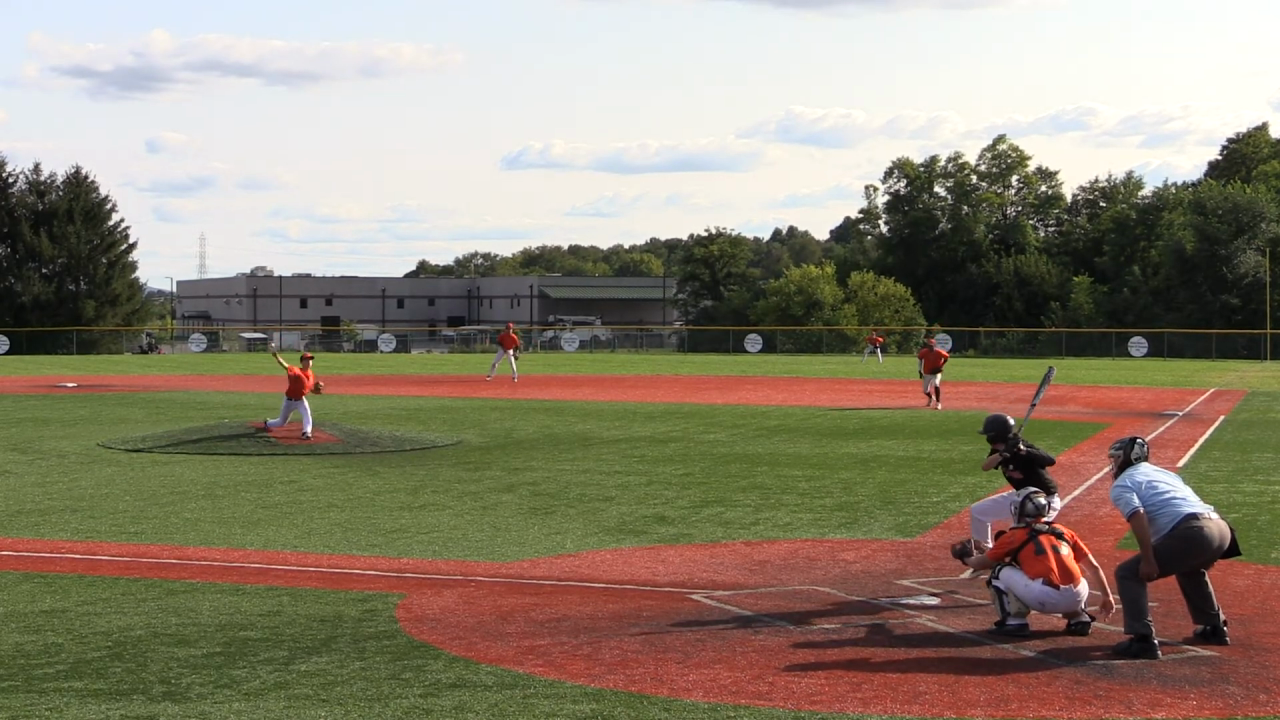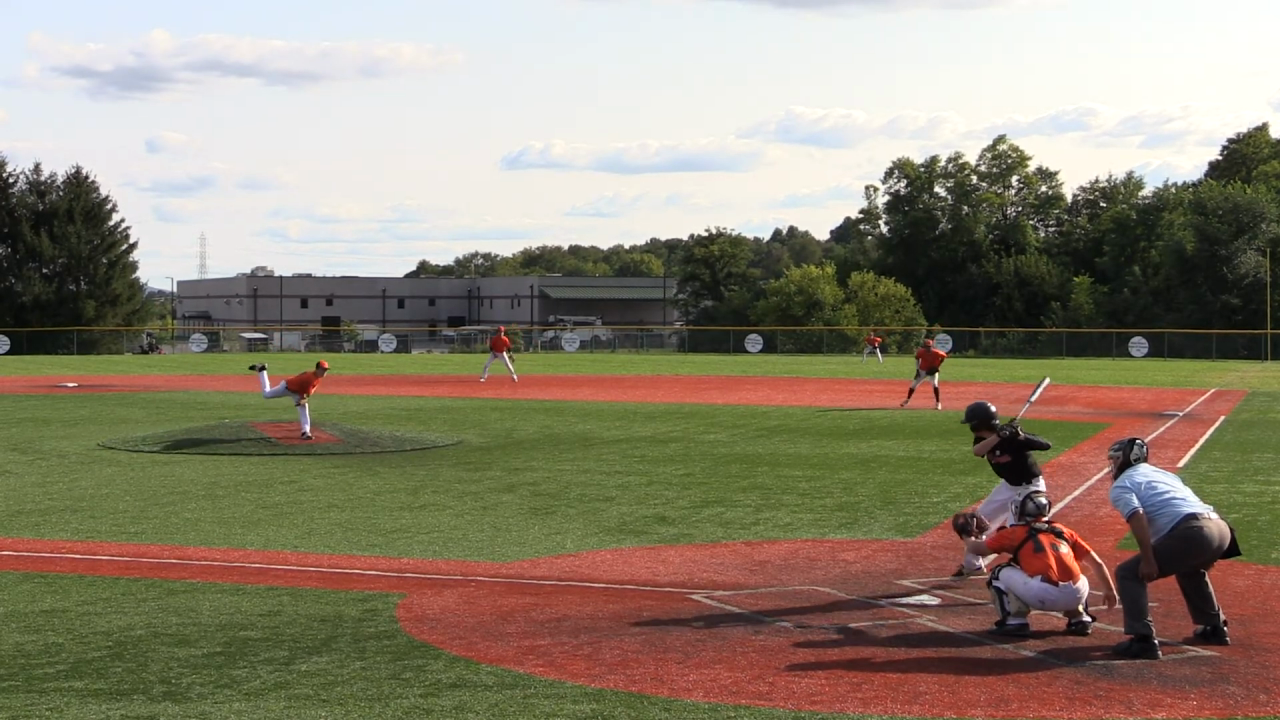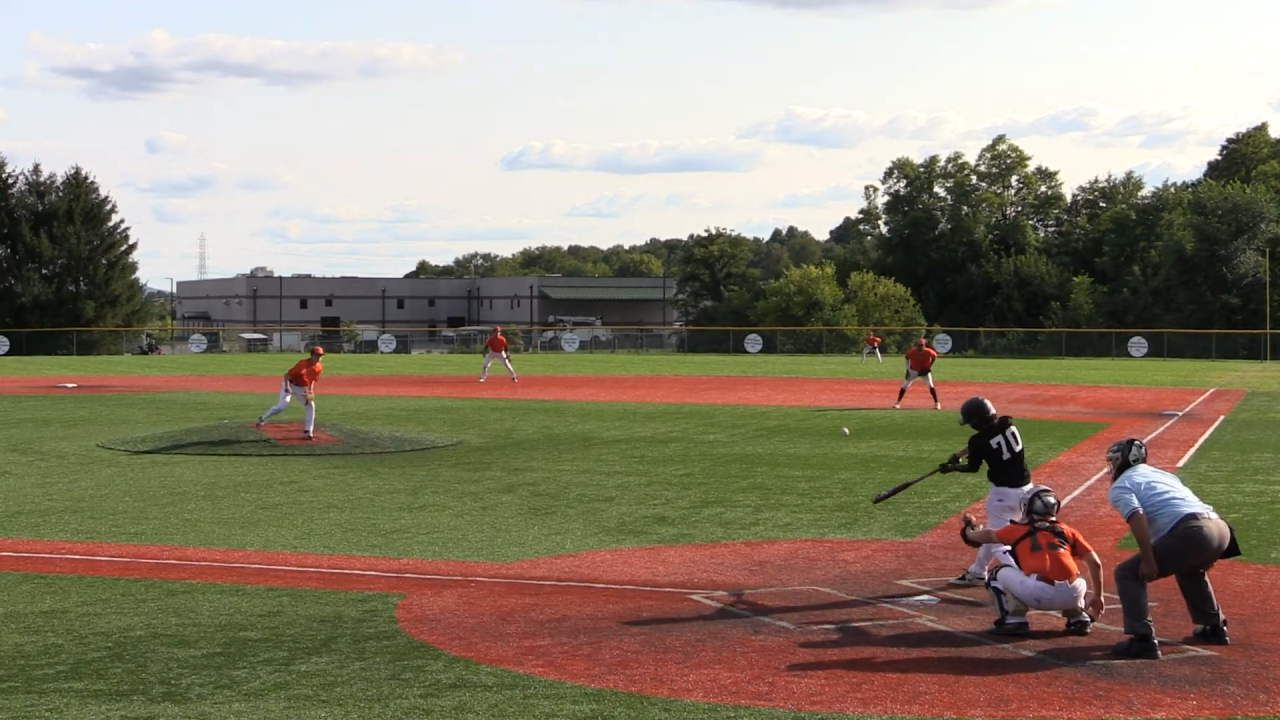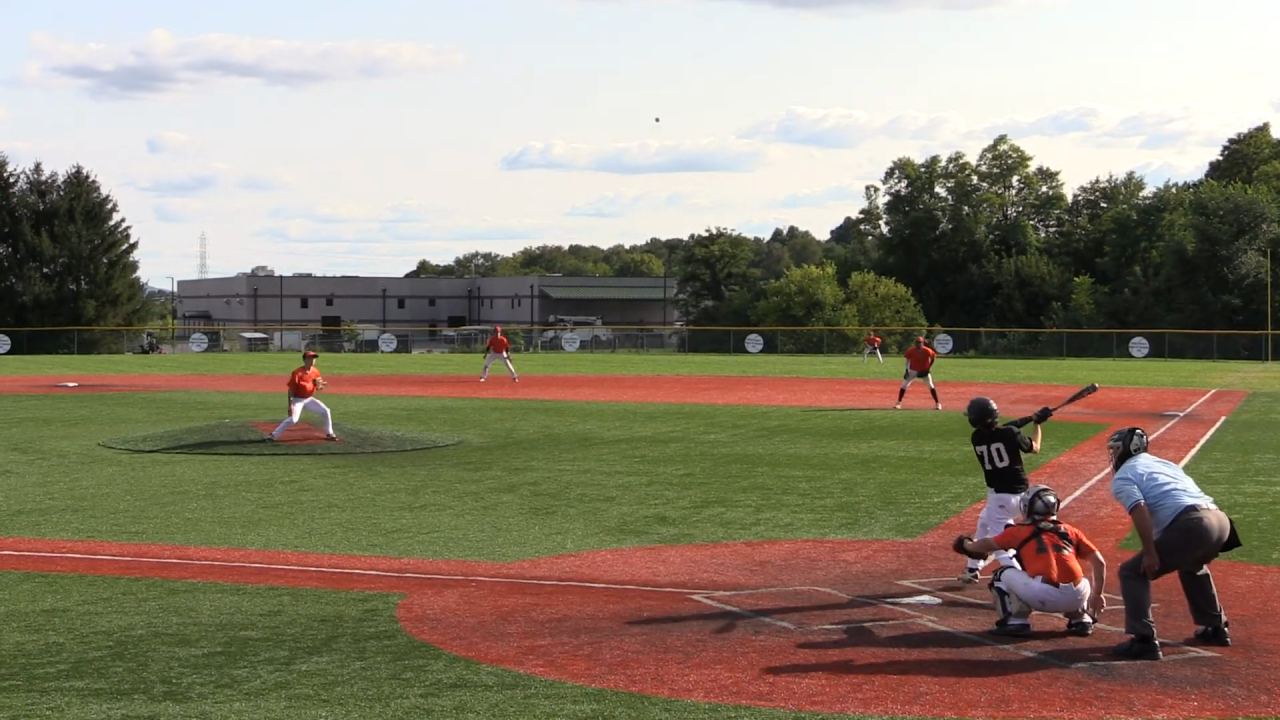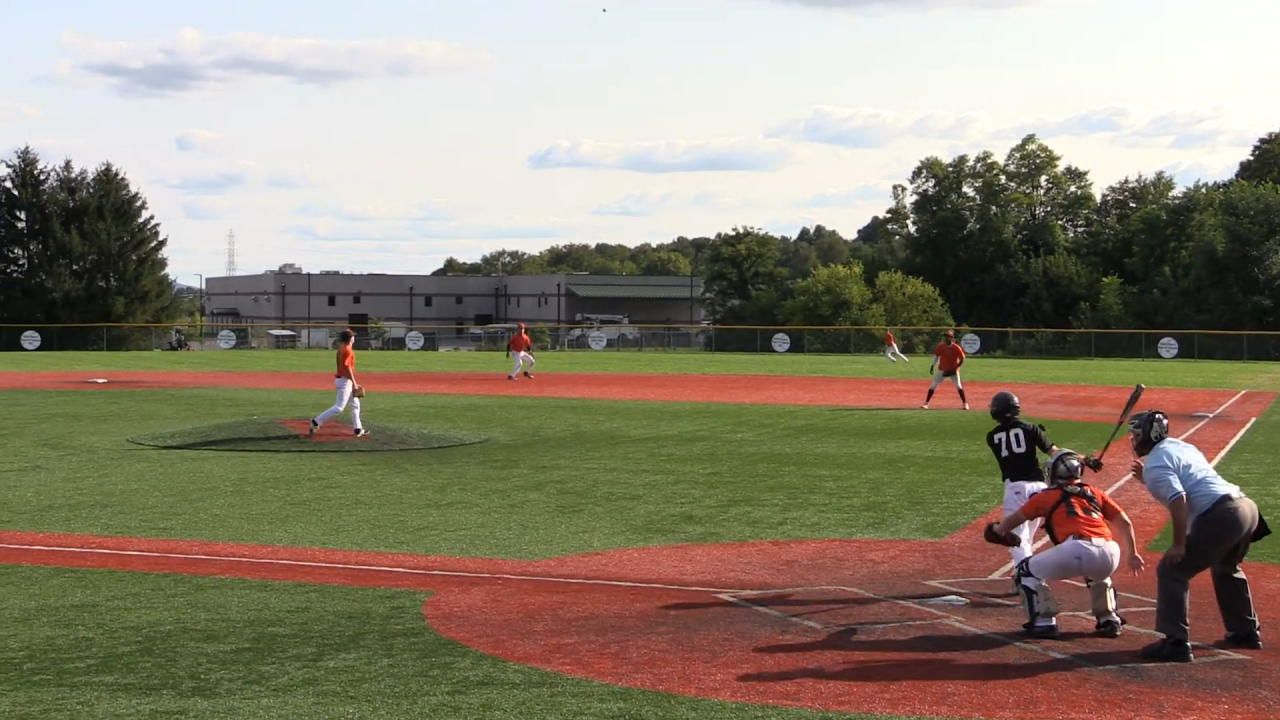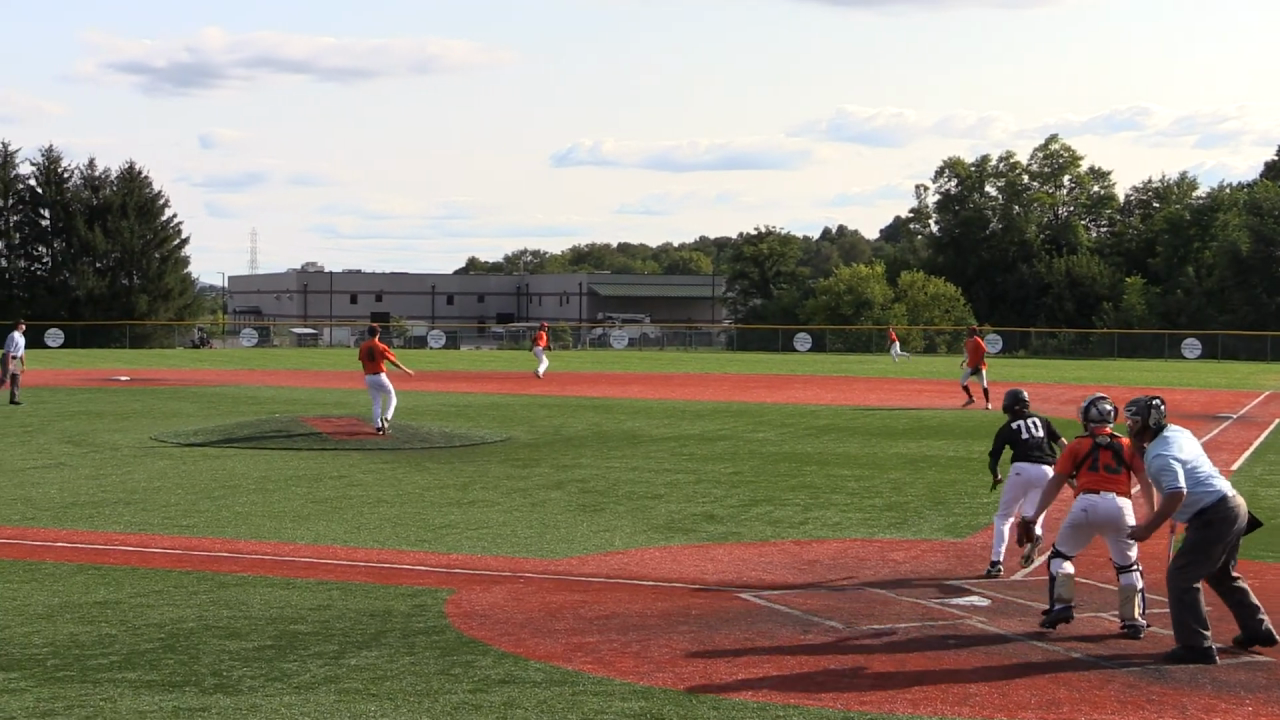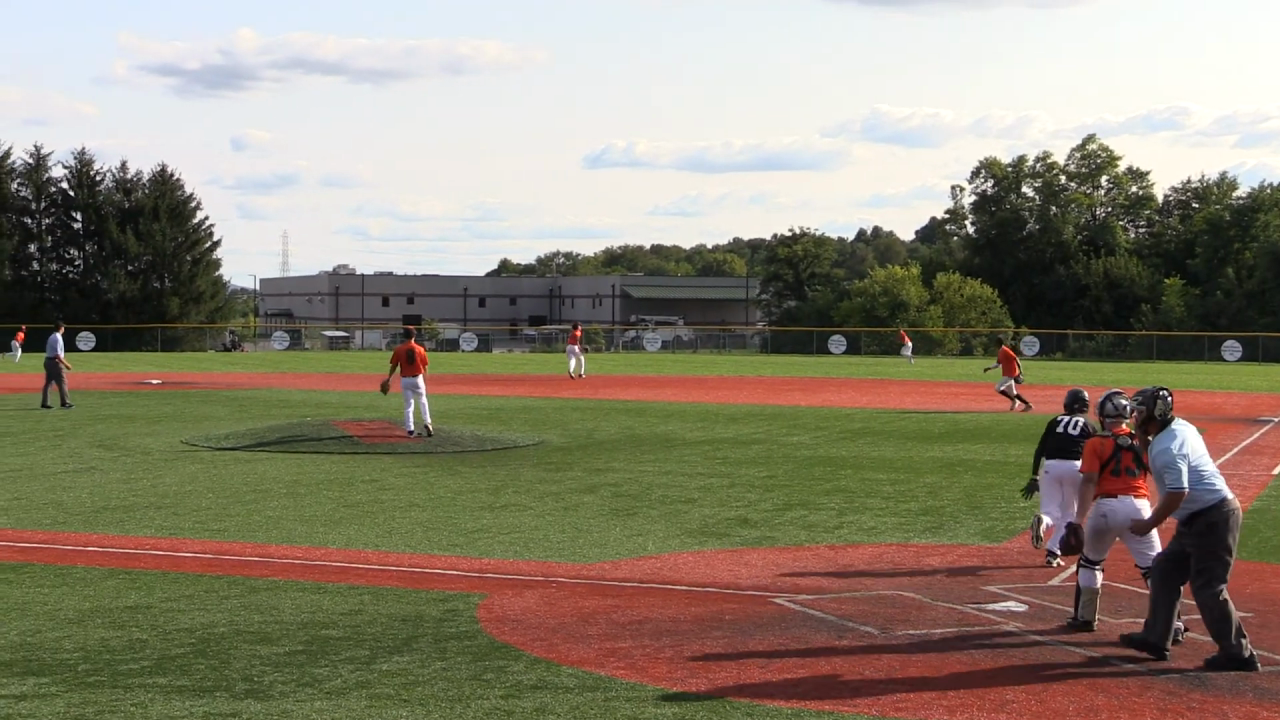
dt=0.3s
person 1, frame 1
left shoulder: (1121, 485)
right shoulder: (1166, 473)
left elbow: (1138, 516)
left wrist: (1148, 560)
right wrist: (1206, 554)
left hip: (1193, 533)
right hip: (1221, 528)
left knee: (1127, 573)
right knee: (1190, 569)
left ankle: (1143, 640)
right ankle: (1215, 628)
person 1, frame 2
left shoulder: (1121, 486)
right shoulder: (1165, 474)
left elbow: (1137, 517)
left wrist: (1148, 560)
right wrist: (1205, 554)
left hip: (1192, 533)
right hip: (1220, 528)
left knee: (1128, 573)
right knee: (1190, 568)
left ankle: (1144, 640)
right ankle: (1215, 628)
person 1, frame 3
left shoulder: (1120, 487)
right shoulder: (1164, 475)
left elbow: (1137, 517)
left wrist: (1148, 560)
right wrist: (1205, 554)
left hip: (1192, 533)
right hip: (1221, 528)
left knee: (1127, 573)
right knee: (1189, 569)
left ankle: (1143, 640)
right ankle: (1214, 627)
person 1, frame 4
left shoulder: (1121, 478)
right shoulder: (1166, 464)
left elbow: (1139, 510)
left wrist: (1150, 553)
left hip: (1191, 526)
right hip: (1220, 520)
left knee: (1132, 573)
right knee: (1192, 566)
left ankle: (1144, 641)
right ankle: (1216, 628)
person 1, frame 5
left shoulder: (1155, 465)
right shoulder: (1181, 446)
left elbow: (1179, 500)
left wrist: (1178, 544)
left hip: (1221, 517)
right hip: (1245, 507)
left knee: (1172, 570)
right knee: (1226, 570)
left ankle: (1176, 643)
right ankle: (1246, 632)
person 1, frame 6
left shoulder: (1159, 454)
right shoulder: (1177, 432)
left elbow: (1176, 494)
left wrist: (1148, 529)
right wrist: (1140, 445)
left hip: (1214, 516)
right hip: (1233, 506)
left knee: (1181, 577)
right knee: (1220, 573)
left ankle: (1198, 646)
right ankle: (1258, 629)
person 1, frame 7
left shoulder: (1167, 446)
right shoulder: (1181, 428)
left elbow: (1177, 492)
right elbow: (1155, 456)
left wrist: (1150, 523)
right wrist: (1142, 436)
left hip: (1212, 517)
right hip: (1199, 518)
left knee: (1208, 587)
right knee: (1165, 571)
left ankle: (1237, 654)
right ankle: (1155, 638)
person 2, frame 1
left shoulder: (1014, 535)
right shoulder: (1064, 532)
left elbow: (980, 564)
right elbow: (1093, 567)
left wrist: (967, 559)
right wrist: (1107, 596)
left hip: (1044, 598)
right hip: (1077, 596)
left knee: (1000, 572)
left ankle: (1015, 622)
right ankle: (1079, 619)
person 2, frame 2
left shoulder: (1014, 533)
right shoulder: (1064, 531)
left elbow: (977, 549)
right elbow: (1096, 563)
left wrist: (968, 539)
right wrist: (1110, 589)
left hip: (1044, 594)
right hip: (1077, 594)
left knee: (1000, 574)
left ankle: (1015, 622)
right ankle: (1080, 619)
person 2, frame 3
left shoulder: (1018, 530)
right shoulder: (1068, 531)
left elbow: (988, 536)
right elbow: (1095, 563)
left wrist: (969, 531)
right wrist: (1097, 595)
left hip: (1039, 593)
right hip: (1073, 594)
left knee: (998, 574)
left ankle: (1014, 621)
right ankle: (1080, 619)
person 2, frame 4
left shoulder: (1020, 531)
right shoulder: (1071, 531)
left elbow: (987, 544)
right elbow: (1099, 562)
left wrist: (968, 544)
right wrist: (1097, 594)
left hip: (1044, 595)
right hip: (1078, 596)
left knee: (1003, 576)
left ankle: (1016, 622)
right ankle: (1081, 620)
person 2, frame 5
left shoulder: (1047, 496)
right shoulder: (1096, 493)
left elbow: (1016, 518)
right elbow: (1124, 522)
left wrist: (999, 530)
right wrist: (1132, 552)
left hip: (1074, 550)
right hip: (1109, 553)
left knee: (1026, 570)
right knee: (1098, 573)
left ankle: (1044, 623)
right ankle: (1109, 621)
person 2, frame 6
left shoulder: (1076, 445)
right shoulder: (1128, 445)
left elbow: (1056, 483)
right elbow: (1146, 480)
left wrist: (1034, 515)
left hip: (1087, 504)
right hip: (1120, 506)
left knee: (1060, 555)
right knee: (1128, 565)
left ankle: (1061, 606)
right ankle: (1133, 622)
person 2, frame 7
left shoulder: (1096, 443)
left elbow: (1089, 483)
left wrist: (1079, 520)
left hip: (1106, 508)
right hip: (1139, 509)
left knee: (1090, 562)
right knee: (1154, 569)
left ankle: (1085, 618)
right ankle: (1172, 626)
person 3, frame 1
left shoulder: (1024, 452)
right shoulder: (999, 451)
left elbow: (1051, 461)
right elbow: (985, 467)
left wrist: (1022, 451)
right wrist: (1002, 455)
right knee: (978, 512)
person 3, frame 2
left shoulder: (1013, 438)
right shoulder: (984, 437)
left elbow: (1046, 445)
right elbow: (977, 451)
left wrist: (1021, 436)
right wrist: (999, 436)
left hip: (1029, 489)
right hip: (1009, 486)
right ankle: (972, 565)
person 3, frame 3
left shoulder: (978, 441)
right shoulder: (1008, 422)
left elbow: (972, 468)
left wrist: (952, 466)
right wrist: (958, 455)
left hip: (1004, 493)
right hip: (1025, 488)
left knee: (997, 543)
right ankle: (976, 573)
person 3, frame 4
left shoulder: (976, 438)
right shoulder: (1010, 434)
right elbow: (1034, 448)
left wrist: (1032, 417)
right wrist: (1037, 423)
left hip: (1000, 496)
right hip: (1021, 493)
right knee: (984, 523)
right ankle: (973, 569)
person 3, frame 5
left shoulder: (992, 436)
right shoulder: (1030, 428)
right elbow: (1052, 451)
left hip: (1016, 487)
right hip: (1038, 486)
left knee: (1019, 540)
right knee: (1026, 537)
person 3, frame 6
left shoulder: (1006, 428)
right shoulder: (1042, 420)
left elbow: (993, 459)
right elbow: (1062, 444)
left wrist: (995, 477)
left hip: (1021, 469)
right hip: (1045, 472)
left knee: (1003, 516)
left ankle: (996, 563)
right ankle: (1032, 535)
person 3, frame 7
left shoulder: (1055, 420)
right shoulder: (1087, 424)
left elbow: (1040, 450)
left wrist: (1034, 478)
left hip: (1051, 466)
right hip: (1074, 467)
left knee: (1051, 512)
right knee: (1067, 514)
left ankle: (1041, 521)
right ankle: (1053, 552)
